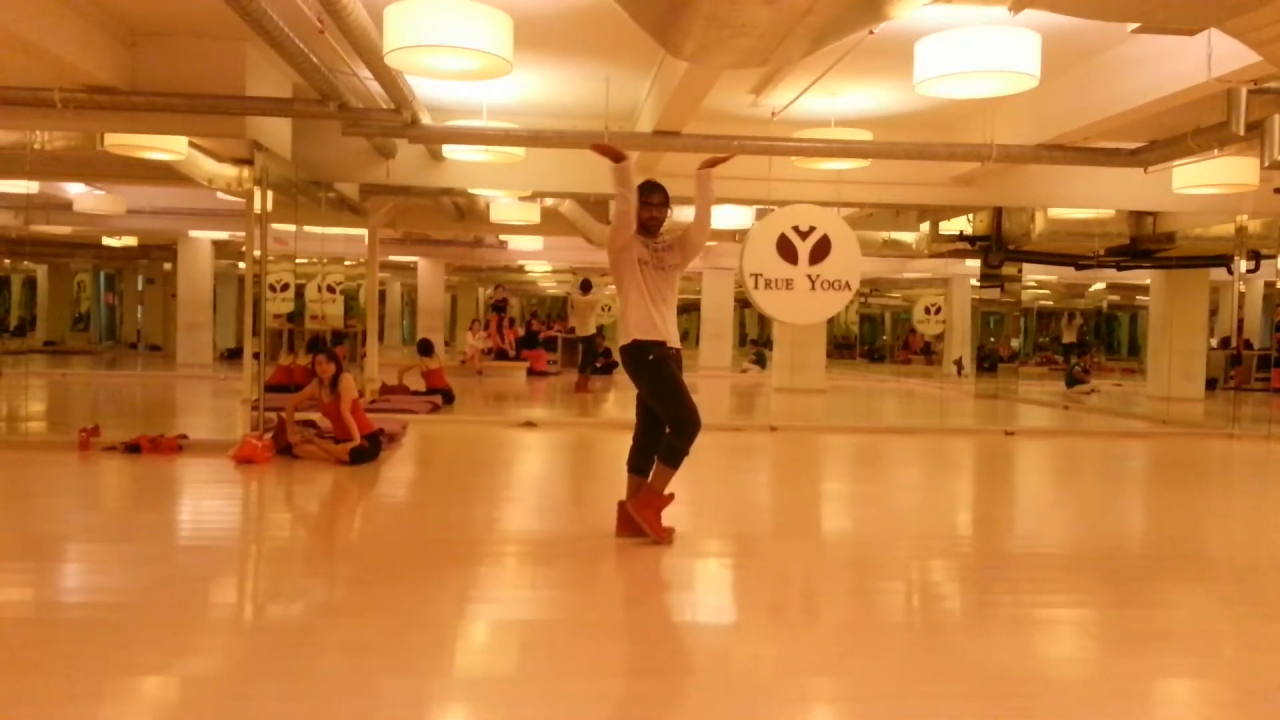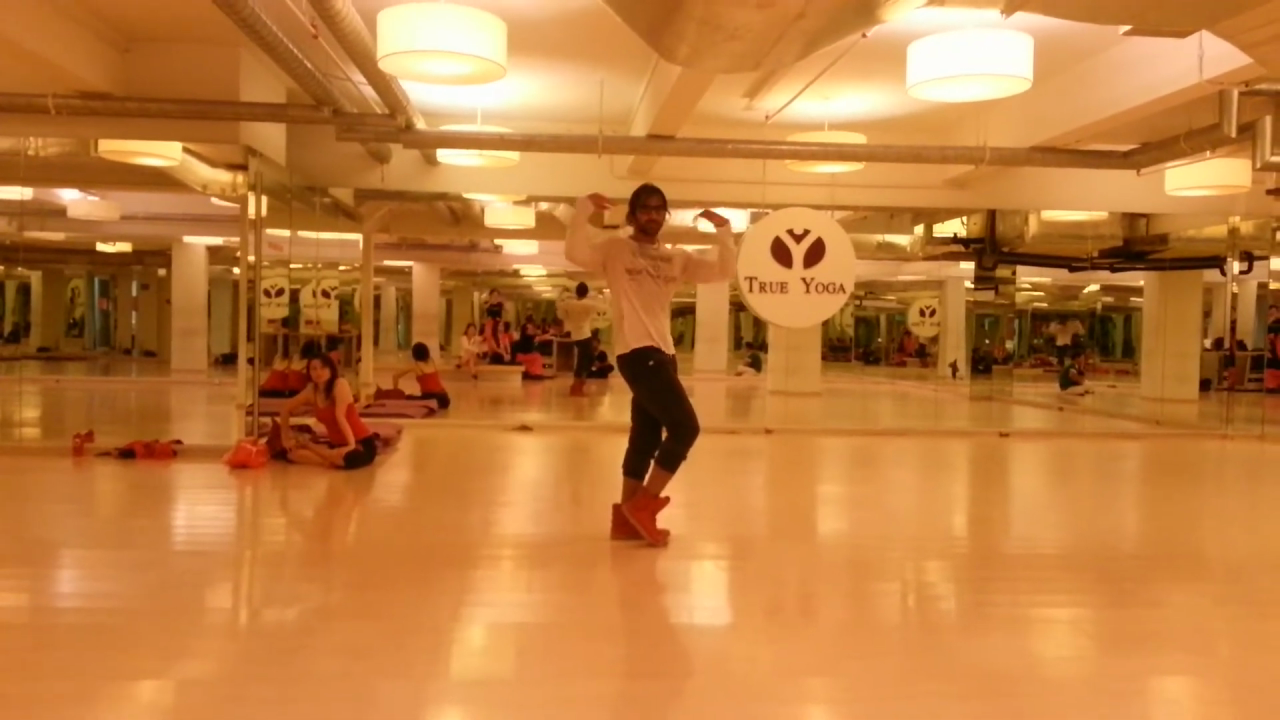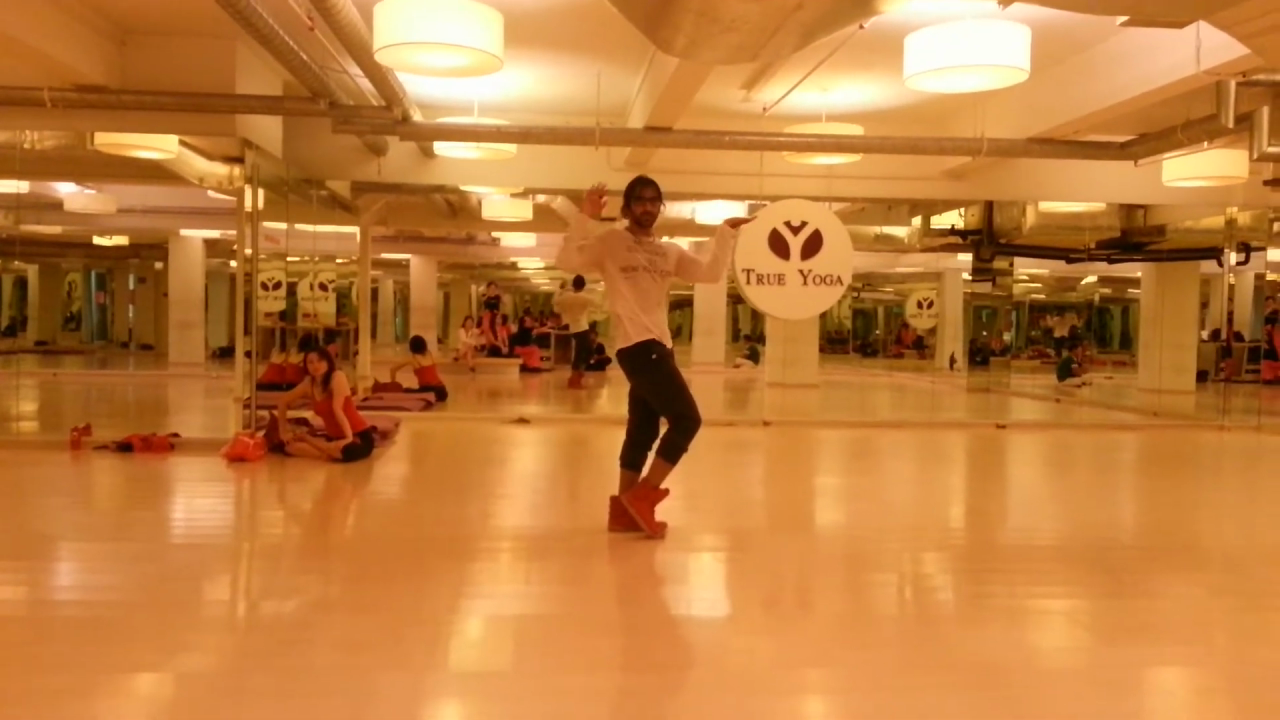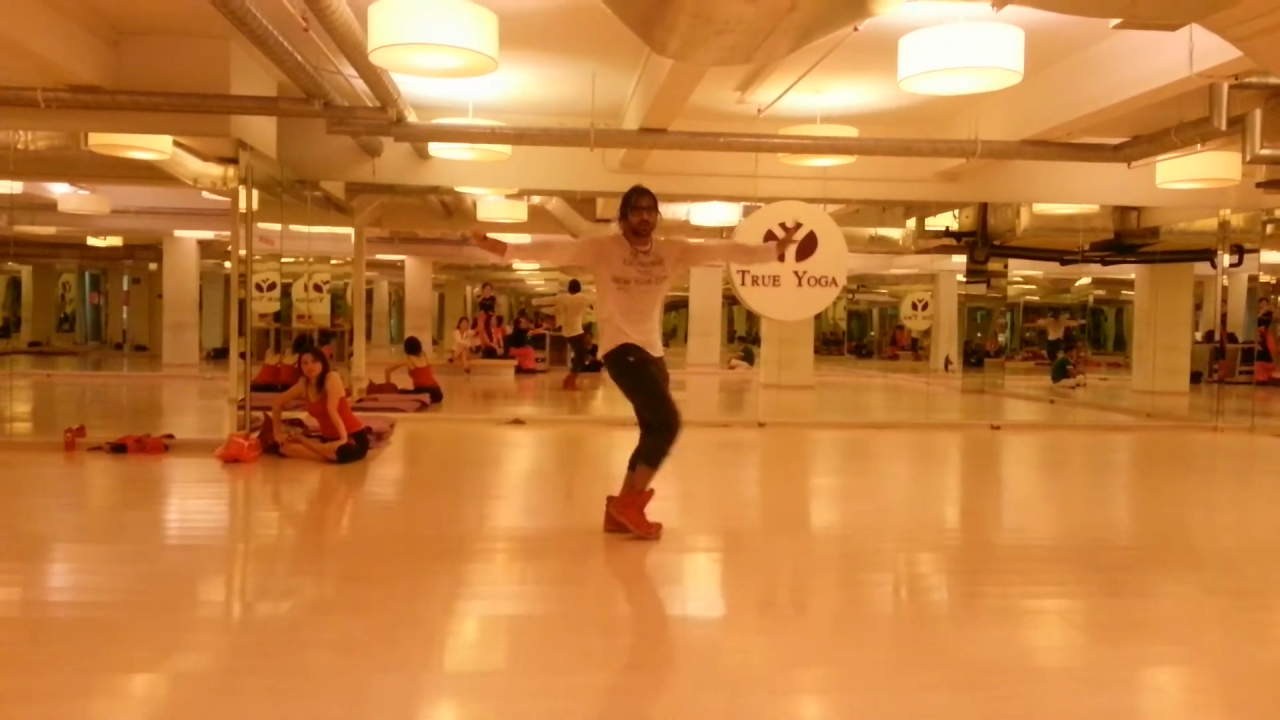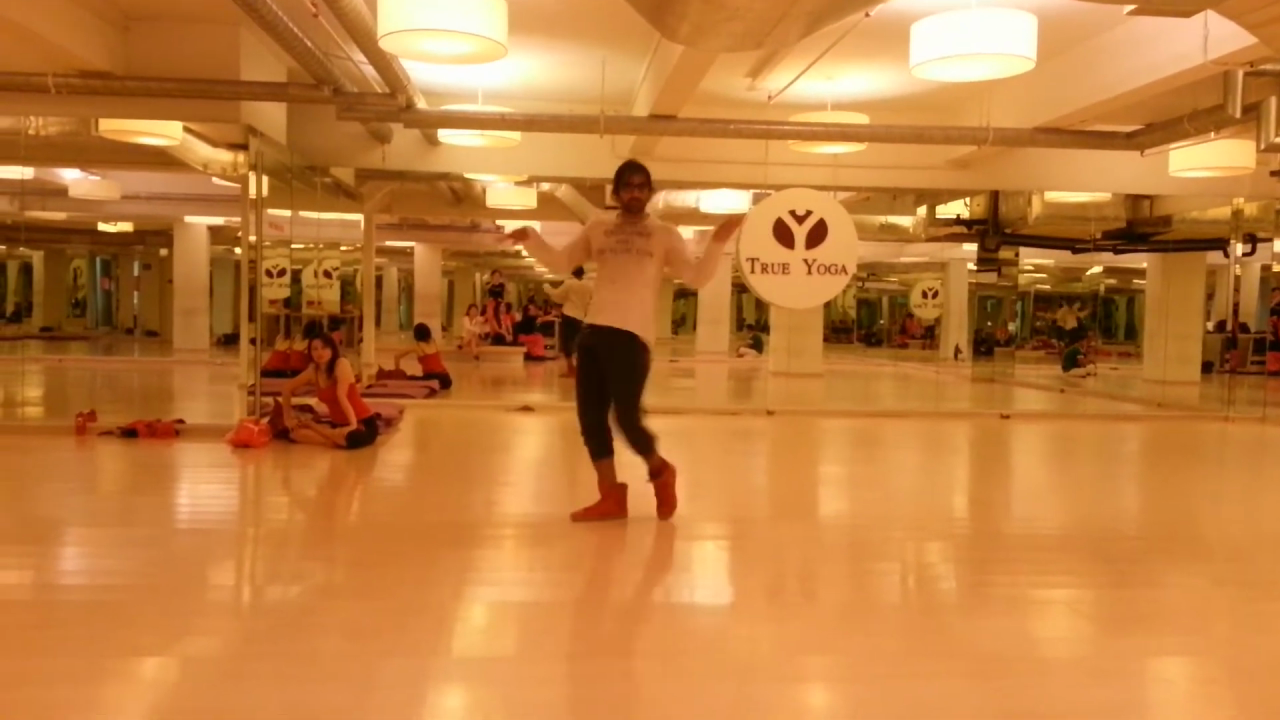
dt=0.5s
person 1, frame 1
left shoulder: (676, 249)
right shoulder: (623, 245)
left elbow: (703, 225)
right elbow: (623, 218)
left wrist: (704, 177)
right wrist: (622, 167)
left hip: (669, 348)
right hip: (640, 346)
left knee: (650, 432)
right knee: (686, 421)
left ankle: (632, 512)
right ankle: (648, 500)
person 1, frame 2
left shoulder: (676, 258)
right shoulder: (615, 248)
left elbow: (723, 271)
right elbow: (576, 253)
left wrist: (723, 230)
right wrist: (585, 208)
left hip: (662, 353)
right hip: (637, 353)
left knee: (647, 437)
right knee: (685, 426)
left ankle: (627, 516)
right ankle: (644, 504)
person 1, frame 3
left shoulder: (670, 252)
right shoulder: (611, 240)
left elbow: (712, 274)
right elbow: (569, 261)
left wrist: (726, 232)
right wrist: (585, 217)
left hip: (659, 346)
right hip: (637, 346)
left knee: (643, 430)
right knee: (686, 418)
left ankle: (624, 508)
right ankle: (643, 495)
person 1, frame 4
left shoulder: (672, 250)
right shoulder: (602, 247)
left elbow: (719, 251)
right elbow: (553, 249)
left wrist: (769, 249)
right wrist: (502, 247)
left hip: (651, 354)
right hip: (622, 351)
left knee: (657, 433)
right knee: (667, 423)
left ankle: (622, 508)
right ankle: (630, 503)
person 1, frame 5
left shoulder: (664, 233)
right shoulder: (598, 228)
left elbow: (697, 277)
right elbow: (560, 261)
left wrist: (718, 241)
right wrist: (531, 239)
left hip: (631, 334)
right hip: (595, 332)
left knee: (627, 418)
right knee: (590, 418)
left ankle: (659, 469)
right ankle: (612, 497)
